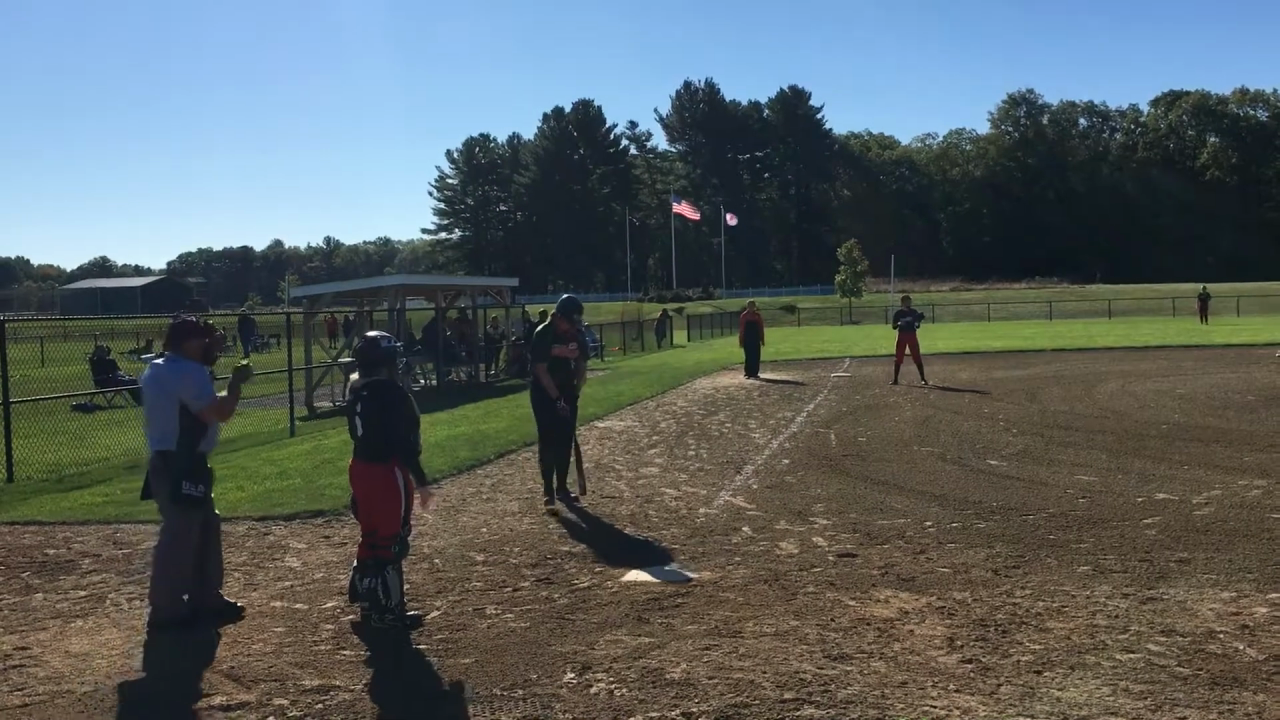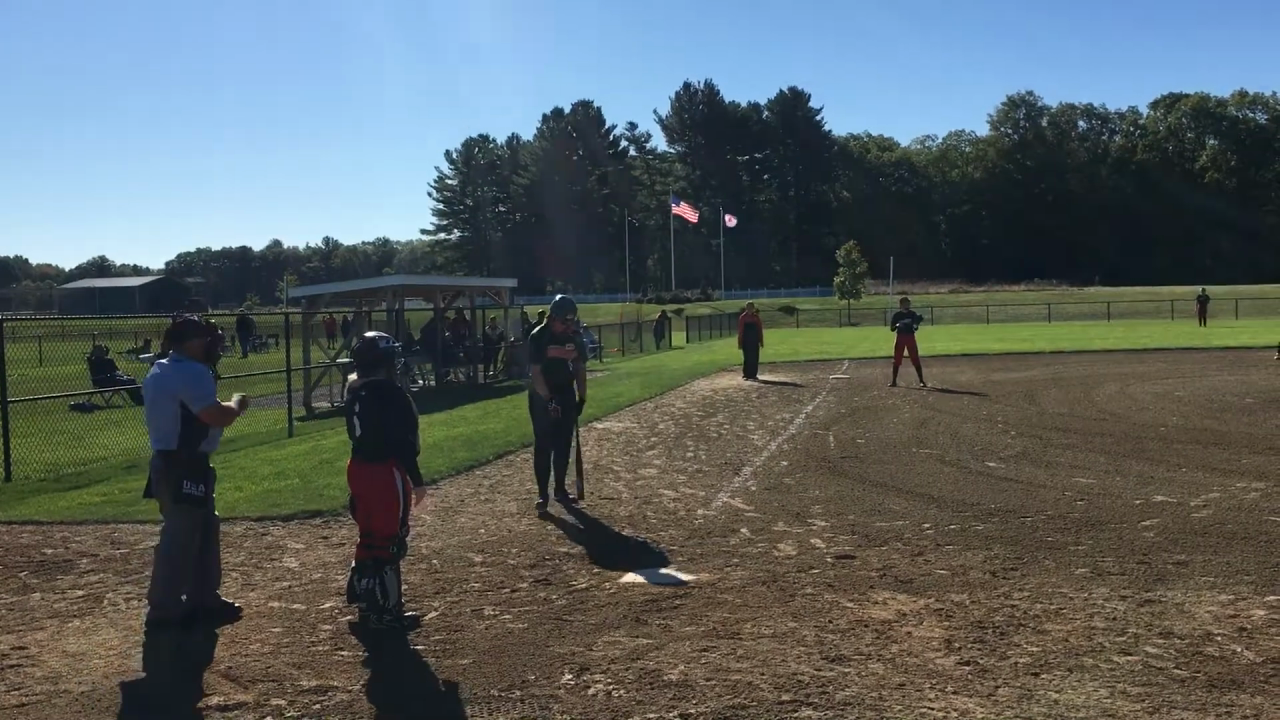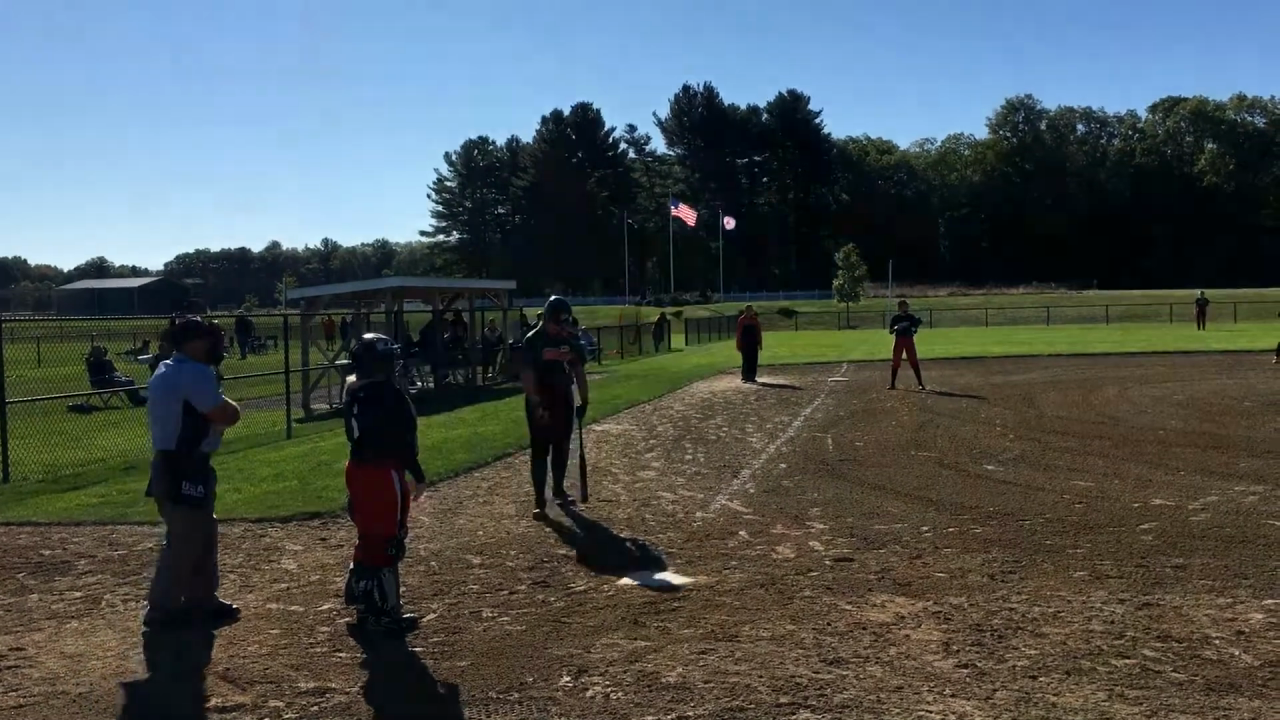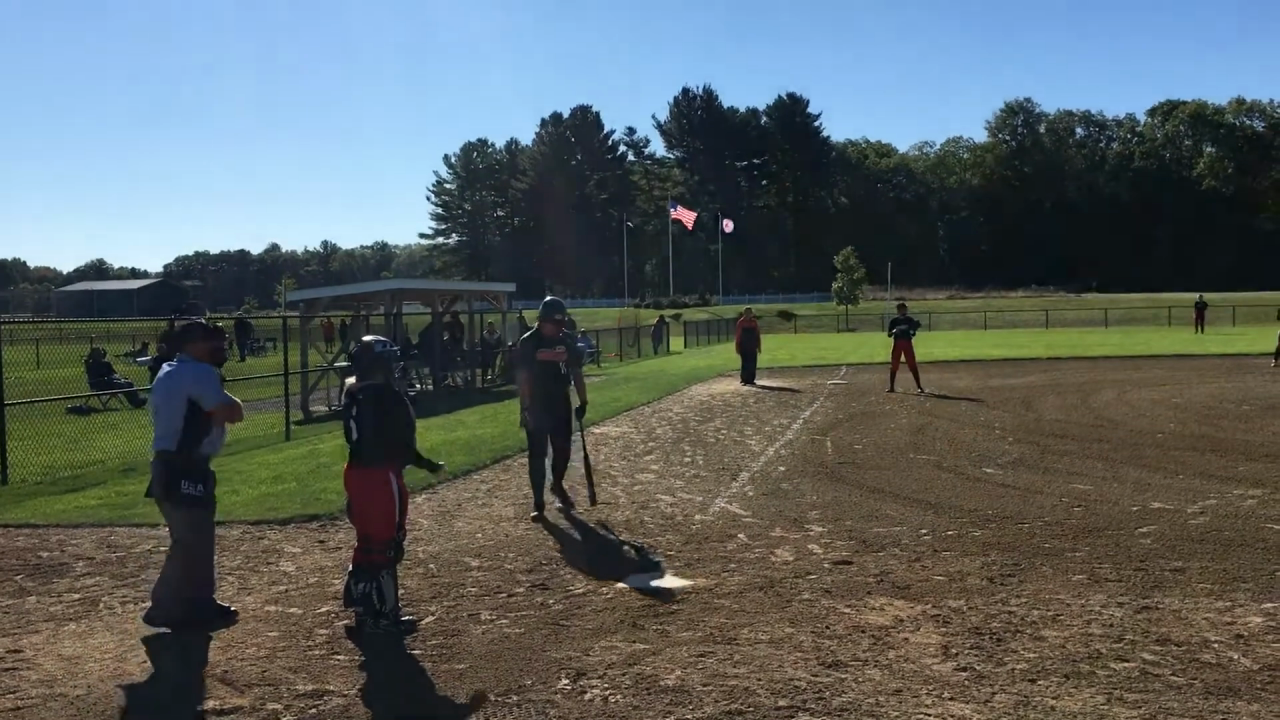
dt=0.1s
person 1, frame 1
left shoulder: (157, 368)
right shoulder: (188, 372)
right elbow: (217, 412)
left wrist: (210, 352)
right wrist: (236, 382)
left hip: (170, 463)
right hip: (181, 468)
left knee: (205, 529)
right knee: (178, 538)
left ankle: (206, 599)
right ankle: (167, 610)
person 1, frame 2
left shoulder: (162, 369)
right shoulder: (191, 372)
right elbow: (216, 416)
right wrist: (237, 404)
left hip: (173, 463)
right hip: (183, 468)
left knee: (205, 530)
right knee: (180, 538)
left ankle: (204, 599)
right ankle: (164, 609)
person 1, frame 3
left shoulder: (166, 371)
right shoulder: (194, 373)
right elbow: (226, 417)
right wrist: (231, 406)
left hip: (174, 465)
right hip: (184, 469)
left knee: (201, 535)
right knee: (183, 542)
left ankle: (200, 600)
right ankle: (163, 609)
person 1, frame 4
left shoulder: (170, 372)
right shoulder: (198, 373)
right elbow: (232, 413)
right wrist: (232, 402)
left hip: (174, 466)
right hip: (184, 470)
left knee: (198, 536)
right knee: (191, 540)
left ankle: (199, 603)
right ankle: (165, 607)
person 2, frame 1
left shoulder: (357, 390)
right shoulder: (392, 393)
left elbow: (360, 432)
right elbow: (403, 441)
right wrist: (421, 480)
left hip: (362, 467)
right hip: (387, 472)
left knee: (372, 537)
right knee: (391, 540)
left ankle: (369, 602)
right ankle: (387, 609)
person 2, frame 2
left shoulder: (355, 390)
right shoulder: (390, 393)
left elbow: (358, 433)
right elbow: (401, 441)
right wrist: (416, 480)
left hip: (360, 468)
right hip: (385, 472)
left knee: (370, 537)
right knee: (389, 540)
left ankle: (367, 602)
right ankle: (385, 610)
person 2, frame 3
left shoulder: (354, 391)
right shoulder: (389, 395)
right elbow: (402, 443)
right wrist: (419, 477)
left hip: (358, 470)
right hip: (383, 474)
left knee: (368, 539)
right knee: (388, 542)
left ankle: (365, 604)
right ankle: (384, 612)
person 2, frame 4
left shoulder: (353, 393)
right shoulder: (388, 397)
right elbow: (401, 446)
right wrist: (434, 467)
left hip: (357, 471)
right hip: (381, 476)
left knee: (368, 541)
right knee: (386, 545)
left ankle: (364, 606)
right ankle: (382, 614)
person 3, frame 1
left shoulder: (577, 336)
right shoulder: (542, 335)
left elbow: (581, 367)
right elbow: (541, 371)
left wrist: (574, 394)
right wrist: (557, 398)
left hip: (567, 392)
right hip: (545, 394)
left knee: (565, 441)
right knee: (547, 440)
left ankle: (561, 487)
right ankle: (548, 489)
person 3, frame 2
left shoulder: (575, 337)
right shoulder: (539, 337)
left elbow: (580, 368)
right elbow: (535, 373)
left wrist: (581, 398)
right wrist: (549, 400)
left hip: (566, 395)
right hip: (542, 397)
left knee: (564, 444)
right knee: (544, 445)
left ankle: (560, 488)
right ankle: (542, 494)
person 3, frame 3
left shoulder: (571, 339)
right shoulder: (533, 340)
left elbow: (579, 371)
right elbow: (528, 376)
left wrist: (584, 401)
right wrist: (537, 405)
left hip: (563, 400)
right hip: (539, 403)
left knee: (561, 448)
right knee: (540, 451)
left ankle: (558, 489)
right ankle: (540, 501)
person 3, frame 4
left shoulder: (567, 340)
right shoulder: (528, 342)
left elbow: (576, 372)
right elbow: (522, 378)
left wrist: (583, 402)
right wrist: (526, 409)
left hip: (561, 402)
right hip: (536, 405)
left knee: (563, 451)
right knee: (537, 454)
left ankle: (558, 486)
right ankle: (538, 503)
